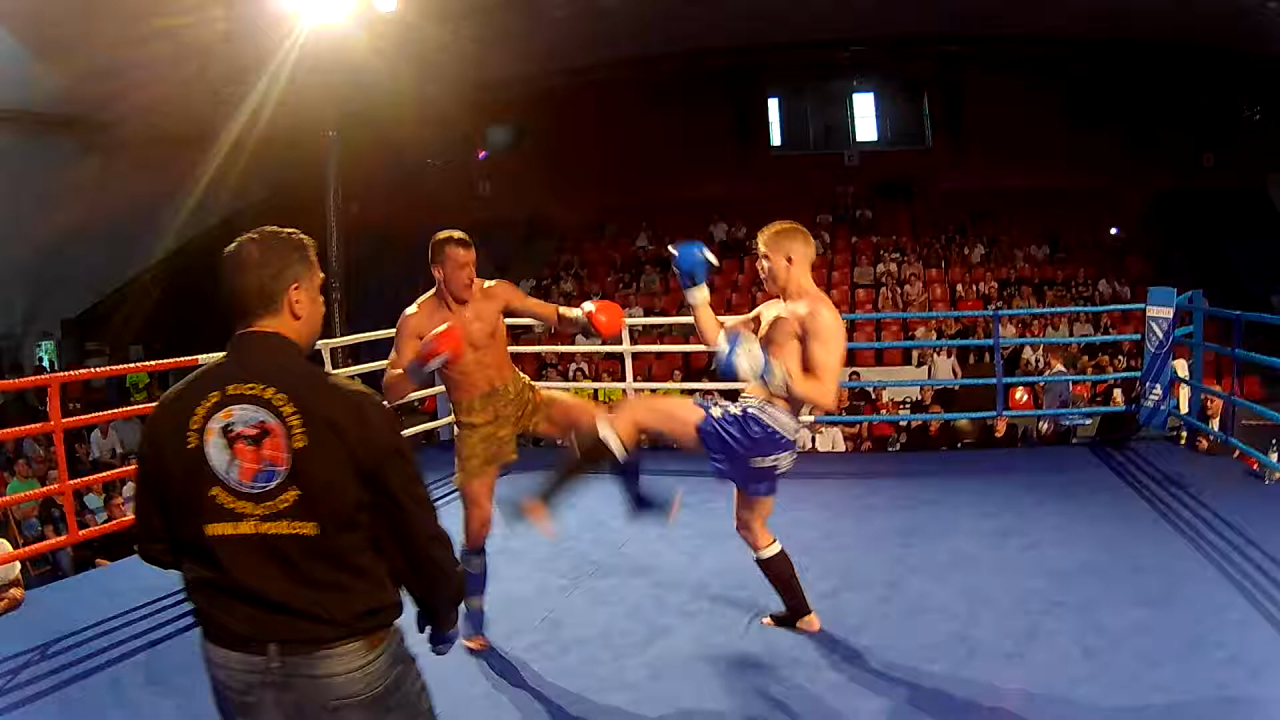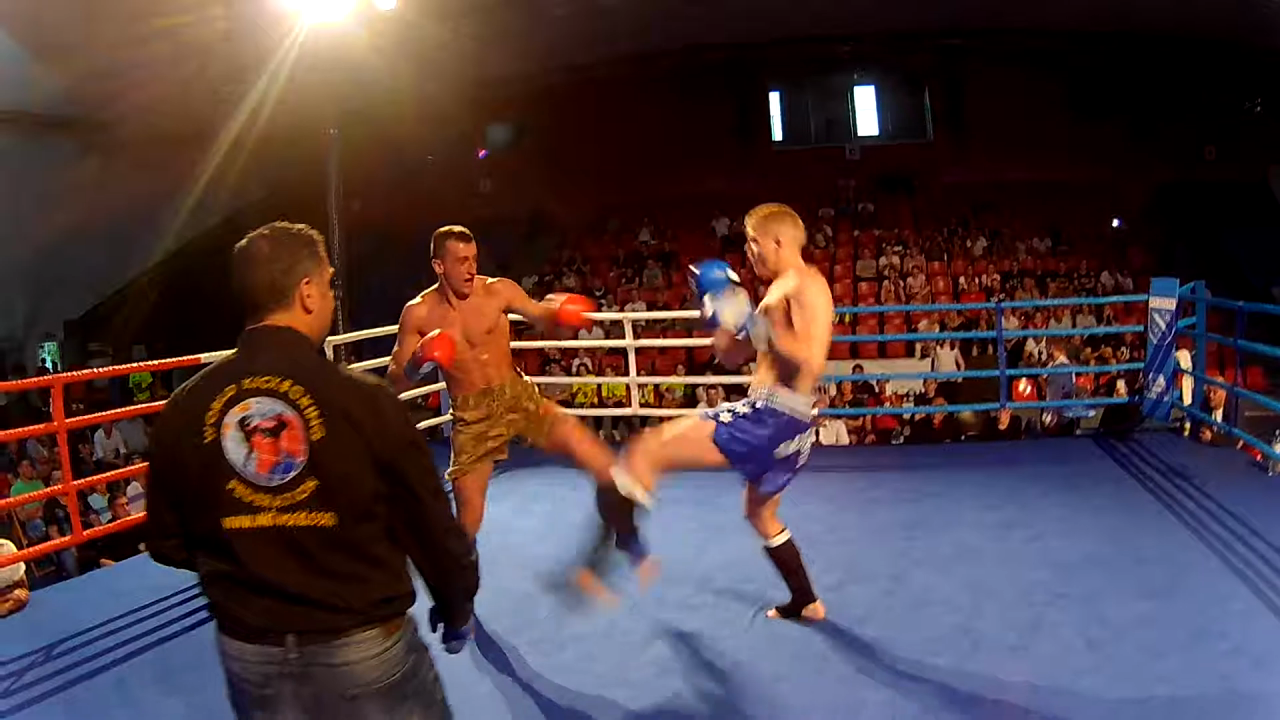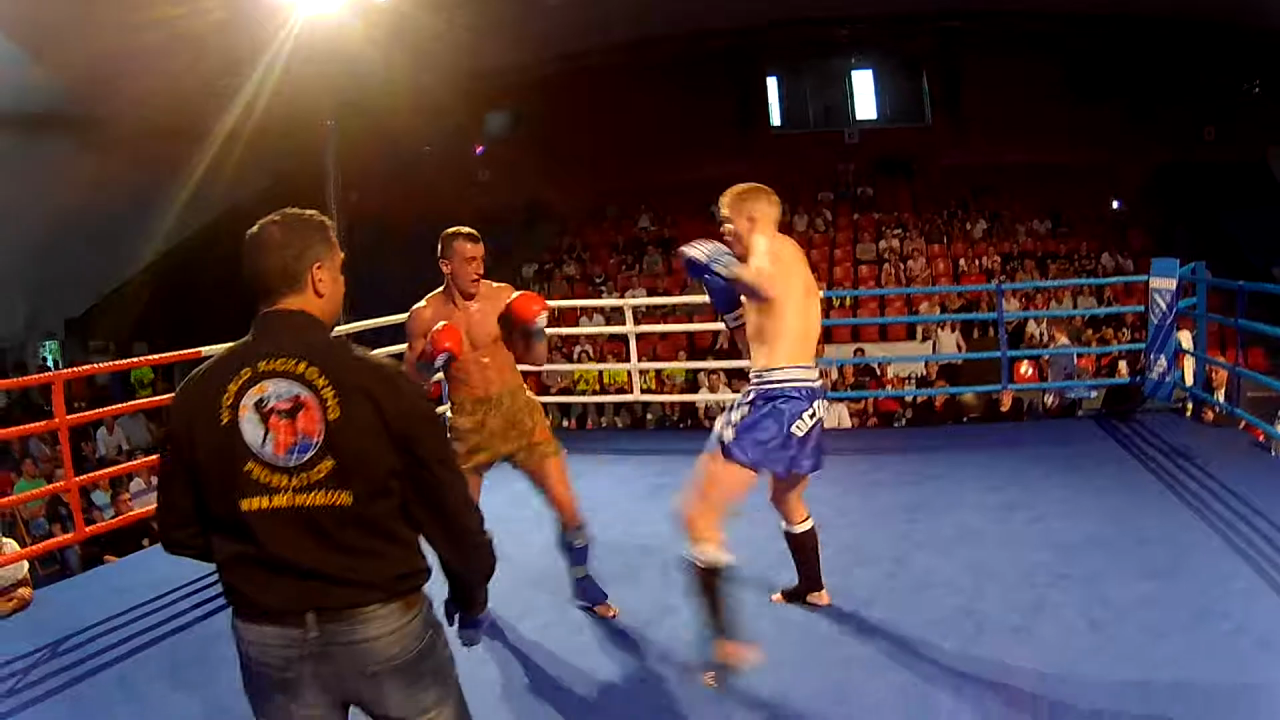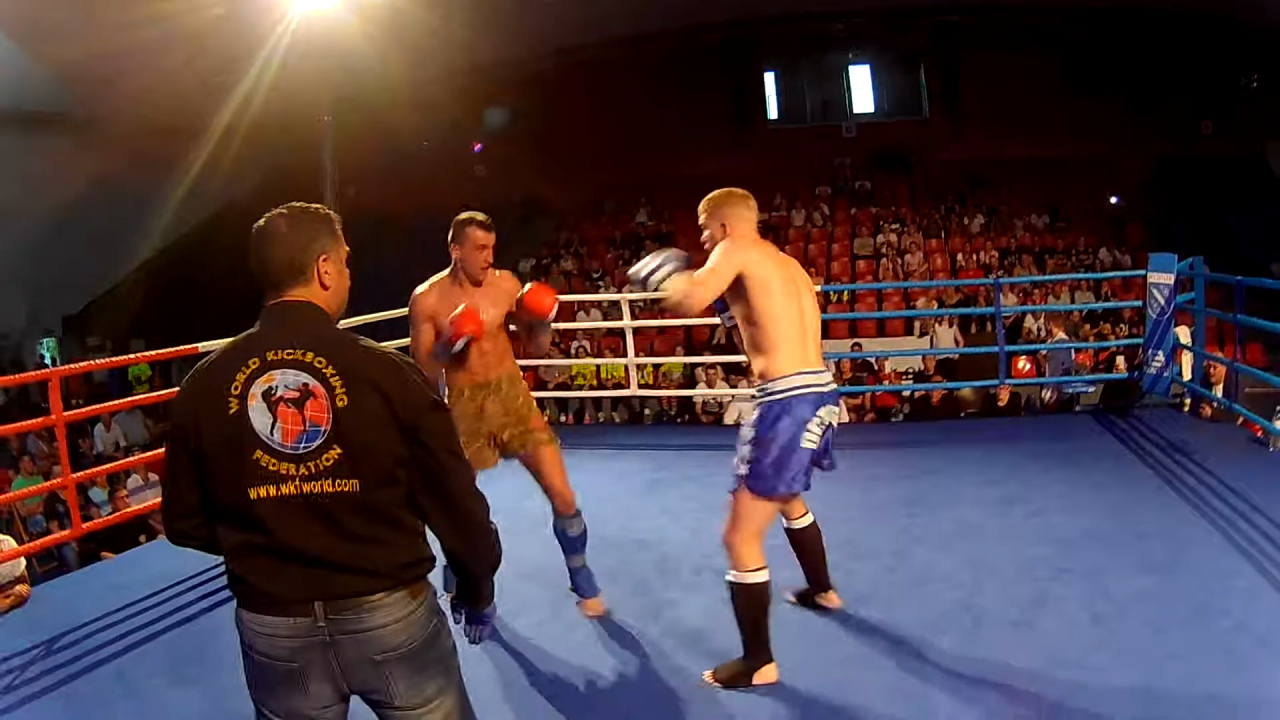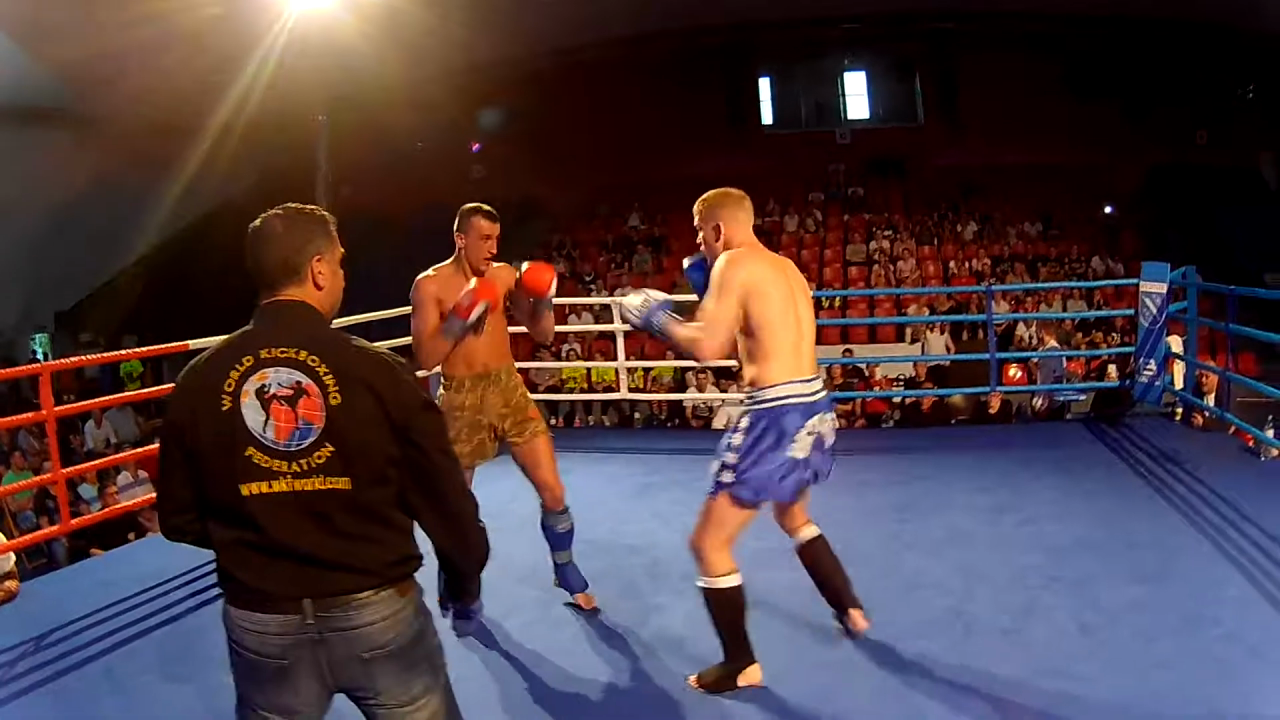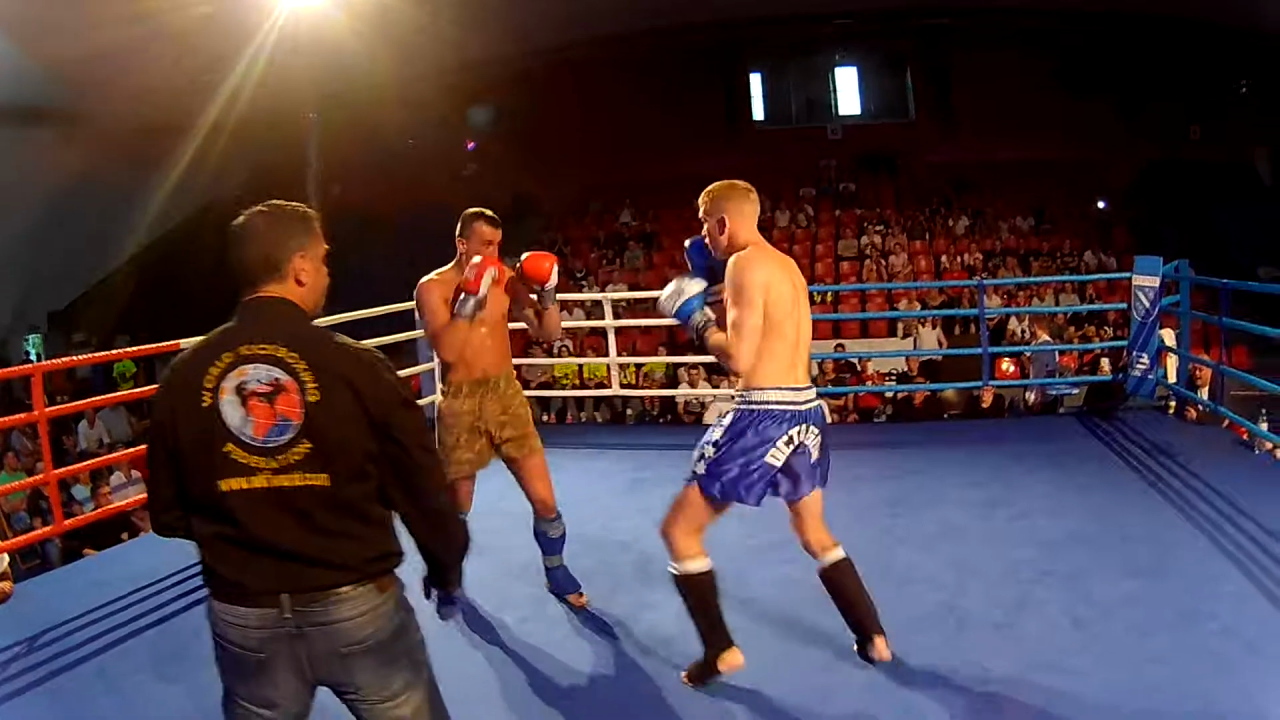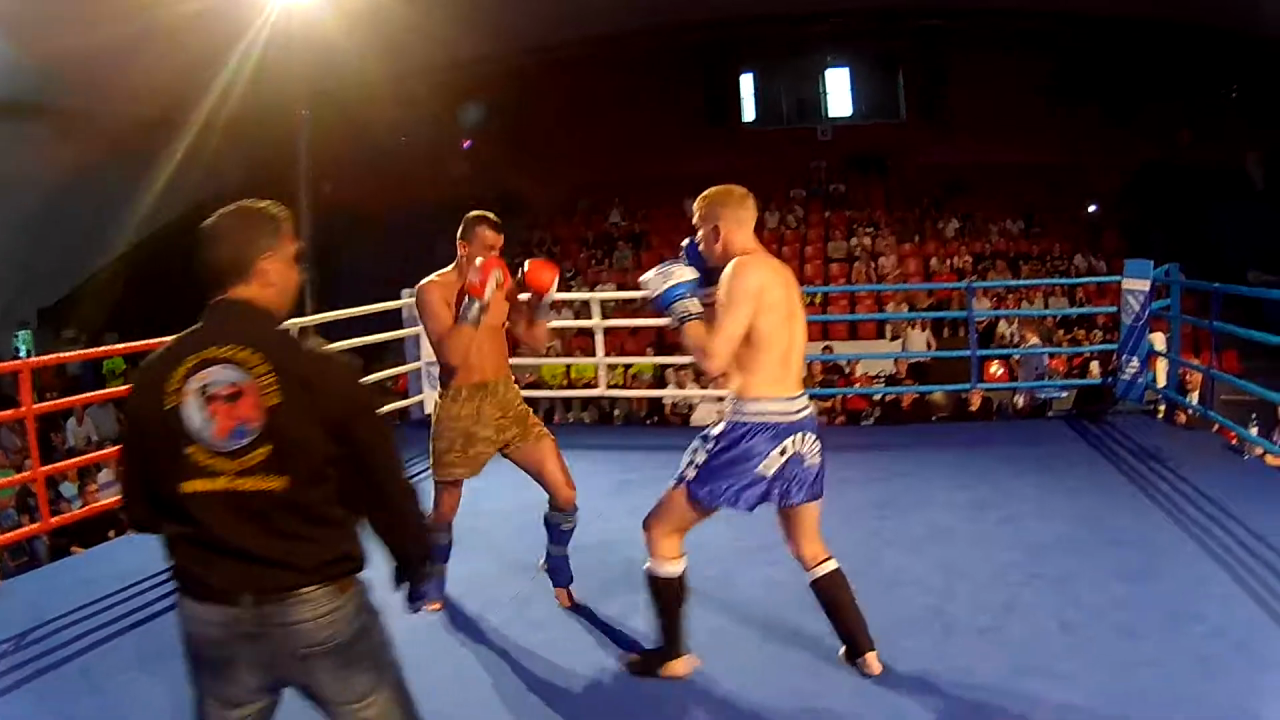
dt=0.1s
person 1, frame 1
left shoulder: (173, 414)
right shoulder: (349, 408)
left elbow: (157, 544)
right elbow: (417, 537)
right wrist: (442, 612)
left hip: (236, 662)
right hip: (352, 660)
person 1, frame 2
left shoulder: (184, 410)
right shoulder: (363, 399)
left elbow: (167, 543)
right elbow: (432, 528)
right wrist: (457, 608)
left hip: (252, 656)
right hip: (367, 648)
person 1, frame 3
left shoulder: (199, 395)
right shoulder: (378, 381)
left elbow: (179, 531)
right elbow: (449, 509)
right wrist: (471, 593)
left hip: (269, 637)
right hip: (386, 625)
person 1, frame 4
left shoulder: (204, 385)
right shoulder: (385, 370)
left elbow: (185, 523)
right elbow: (455, 500)
right wrist: (478, 588)
left hip: (274, 628)
right hip: (390, 615)
person 1, frame 5
left shoulder: (200, 382)
right shoulder: (376, 370)
left elbow: (179, 518)
right elbow: (445, 497)
right wrist: (465, 581)
left hip: (261, 625)
right hip: (377, 613)
person 1, frame 6
left shoulder: (183, 378)
right shoulder: (357, 367)
left elbow: (168, 514)
right elbow: (424, 492)
right wrist: (446, 570)
left hip: (244, 618)
right hip: (357, 609)
person 1, frame 7
left shoulder: (155, 377)
right shoulder: (315, 369)
left elbow: (142, 510)
right elbow: (384, 490)
right wrist: (414, 563)
left hip: (212, 617)
right hip: (318, 609)
person 2, frame 1
left shoulder: (819, 313)
right shoulder: (775, 308)
left elbow: (825, 397)
right elbow: (719, 343)
left wrist: (765, 371)
right wrist: (694, 284)
left hip: (757, 428)
right hip: (769, 437)
left knee: (632, 412)
right knee: (753, 527)
left ankle: (546, 499)
right ankle: (801, 613)
person 2, frame 2
left shoulder: (802, 282)
right shoulder: (780, 290)
left elbow: (808, 362)
right elbow: (730, 356)
left wrist: (754, 325)
right wrist: (718, 302)
left hip: (772, 416)
right hip: (784, 423)
left knee: (645, 452)
right knee: (761, 515)
right ankle: (807, 602)
person 2, frame 3
left shoulder: (770, 244)
right shoulder: (792, 261)
left elbow: (766, 283)
left wrist: (722, 262)
right wrist: (732, 306)
left hip: (777, 397)
right hip: (805, 394)
left knee: (698, 511)
right knee: (786, 500)
left ankle: (726, 641)
right ankle: (812, 587)
person 2, frame 4
left shoulder: (735, 252)
right shoulder: (786, 266)
left elbow: (689, 299)
left wrist: (659, 274)
right wrist: (732, 313)
left hip: (786, 404)
right hip: (818, 396)
left knee: (740, 538)
right knee: (787, 500)
left ankle: (758, 661)
right ankle: (822, 590)
person 2, frame 5
left shoulder: (732, 265)
right shoulder: (785, 269)
left elbow: (705, 346)
left wrist: (655, 317)
left hip: (774, 412)
right hip: (813, 405)
left knee: (709, 544)
right knee: (792, 518)
left ankle: (740, 664)
right ankle: (850, 610)
person 2, frame 6
left shoulder: (745, 266)
right shoulder: (785, 266)
left elbow: (742, 359)
left wrist: (695, 312)
right wrist: (713, 279)
left hip: (763, 418)
right hip: (804, 412)
left knee: (679, 531)
right knee: (815, 538)
left ankle: (720, 650)
right ankle: (872, 637)
person 2, frame 7
left shoulder: (744, 270)
right shoulder: (780, 273)
left elbow: (713, 359)
left wrist: (676, 300)
right wrist: (706, 283)
left hip: (753, 427)
right hip: (796, 422)
left knee: (662, 531)
right knee: (810, 549)
left ankle: (671, 653)
right ankle: (864, 650)
person 3, frame 1
left shoulder: (495, 292)
right shoulder: (416, 319)
left elbow: (552, 315)
right elbow: (392, 388)
left wrist: (583, 316)
right wrist: (425, 365)
left hip: (517, 397)
right hip: (475, 417)
left knee: (601, 420)
right knee: (477, 529)
left ankle: (637, 496)
right ankle: (473, 615)
person 3, frame 2
left shoulder: (499, 290)
right shoulder: (418, 313)
left elbow: (544, 319)
right elbow: (395, 380)
left wrist: (562, 312)
right wrist: (420, 363)
left hip: (520, 398)
right hip: (473, 416)
left knee: (602, 466)
right knee: (468, 527)
person 3, frame 3
left shoulder: (503, 296)
right shoulder: (424, 315)
left elbow: (535, 358)
right elbow: (412, 382)
left wrist: (535, 328)
right wrist: (432, 359)
left hip: (518, 408)
right hip: (468, 420)
left knee: (567, 508)
left ankle: (586, 588)
person 3, frame 4
left shoulder: (505, 284)
right shoulder: (426, 299)
left elbow: (537, 348)
right elbow: (422, 370)
left wrist: (543, 320)
right wrist: (448, 346)
left hip: (512, 397)
right hip: (464, 406)
left knee: (562, 495)
left ankle: (581, 578)
person 3, frame 5
left shoulder: (506, 276)
right shoulder: (430, 283)
left elbow: (543, 334)
right elbow: (427, 358)
left wrist: (544, 300)
right wrist: (462, 318)
left hip: (510, 390)
right hip: (461, 399)
left knee: (553, 492)
left ankle: (566, 574)
person 3, frame 6
left shoulder: (507, 278)
right shoulder: (432, 287)
left elbow: (548, 334)
right elbow: (448, 351)
left wrist: (547, 290)
right wrist: (470, 299)
left hip: (507, 397)
right hip: (460, 405)
left knee: (544, 501)
right knee: (458, 508)
left ankle: (558, 576)
person 3, frame 7
left shoulder: (503, 280)
right shoulder: (433, 289)
left elbow: (534, 341)
right elbow: (452, 355)
left wrist: (542, 299)
right wrist: (473, 299)
left hip: (507, 402)
right hip: (459, 410)
left knee: (564, 494)
right knee: (445, 511)
left ankle: (559, 567)
right ankle: (433, 579)
